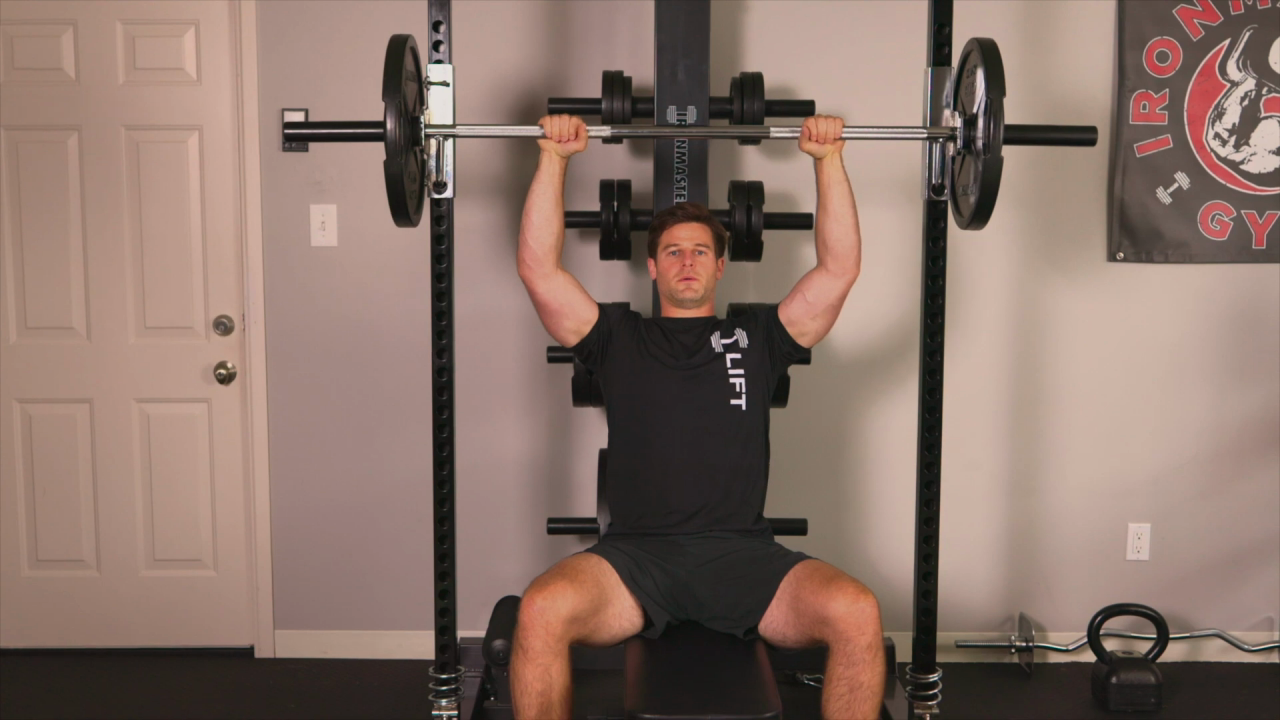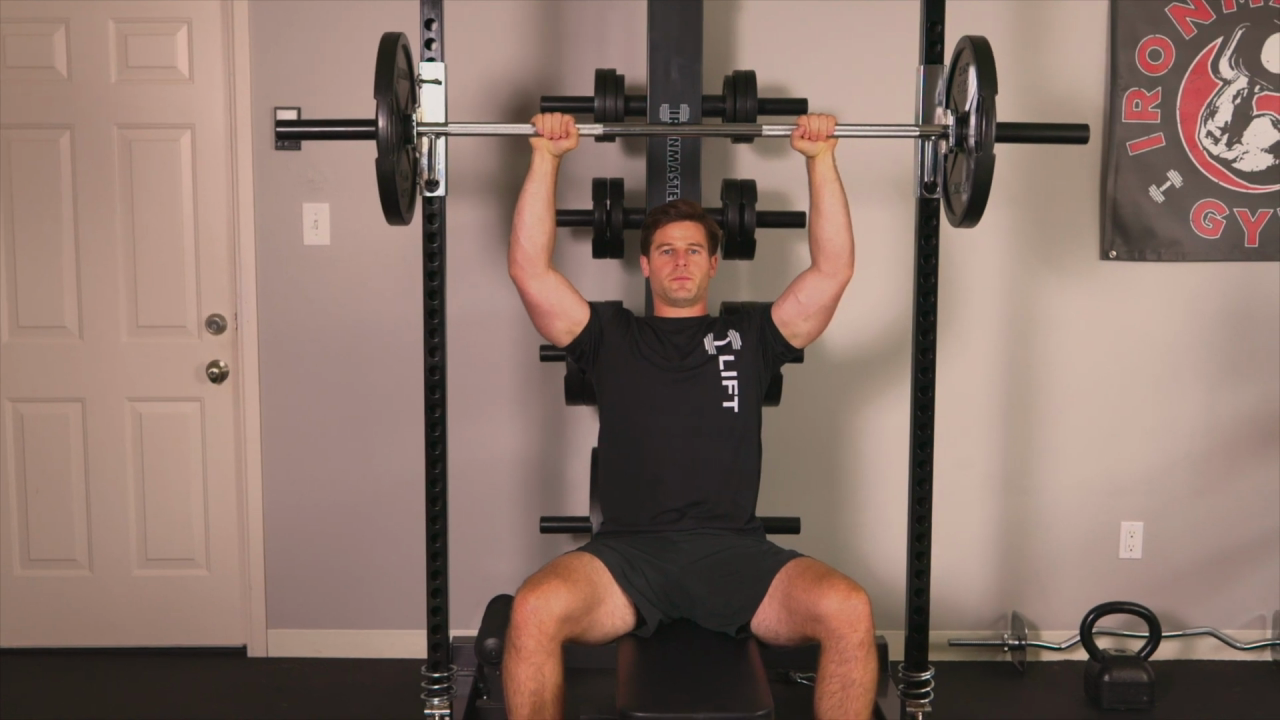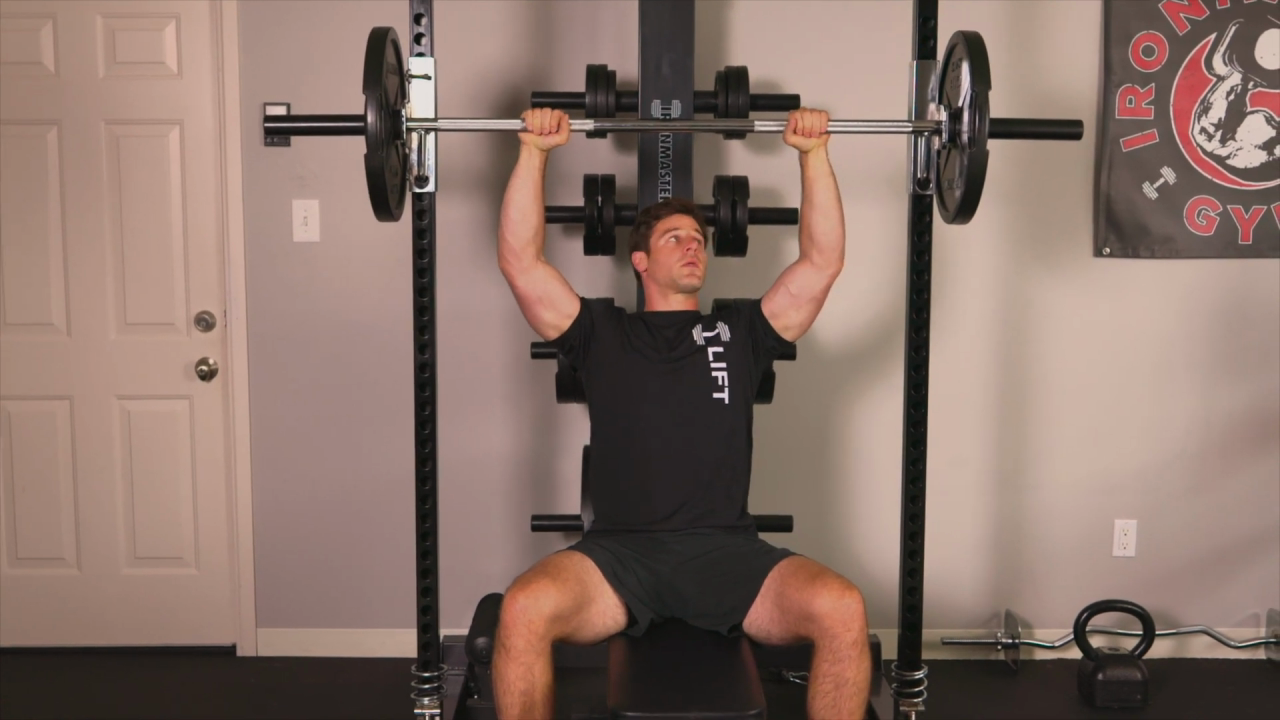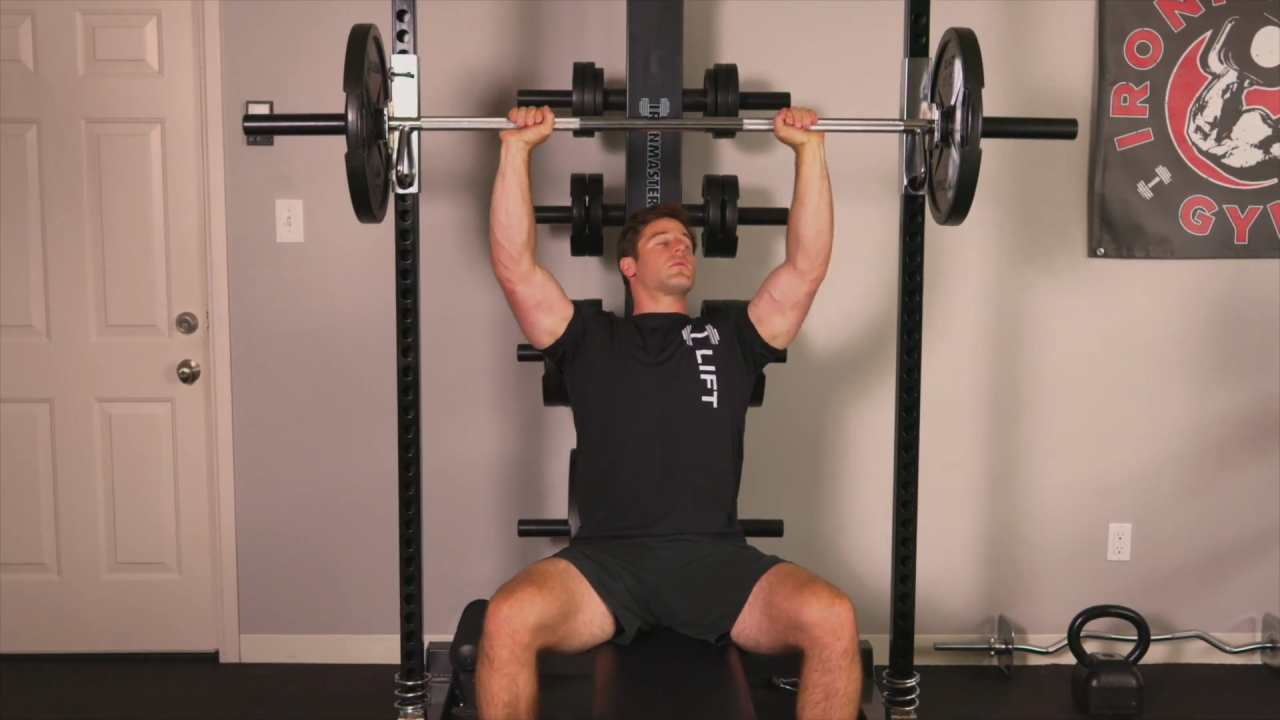
dt=1s
person 1, frame 1
left shoulder: (756, 339)
right shoulder: (619, 338)
left elbow: (839, 268)
right elbow: (538, 267)
left wrist: (828, 158)
right wrist: (553, 156)
left hip: (741, 552)
right hip: (636, 551)
left knee: (857, 615)
right knee: (542, 612)
person 1, frame 2
left shoulder: (750, 336)
right shoulder: (611, 336)
left elbow: (833, 268)
right elbow: (529, 266)
left wrist: (820, 159)
right wrist: (545, 156)
left hip: (733, 549)
right hip: (628, 550)
left knee: (849, 611)
right knee: (534, 611)
person 1, frame 3
left shoulder: (740, 331)
right shoulder: (602, 332)
left elbow: (822, 261)
right elbow: (519, 259)
left wrist: (813, 154)
right wrist: (533, 149)
left hip: (725, 549)
right hip: (619, 550)
left knee: (843, 611)
right knee: (523, 611)
person 1, frame 4
left shoulder: (730, 340)
right shoulder: (591, 339)
left elbow: (806, 265)
right elbow: (514, 265)
left wrist: (809, 149)
right wrist: (516, 148)
left hip: (714, 557)
right hip: (606, 558)
left knee: (833, 619)
right knee: (507, 620)
